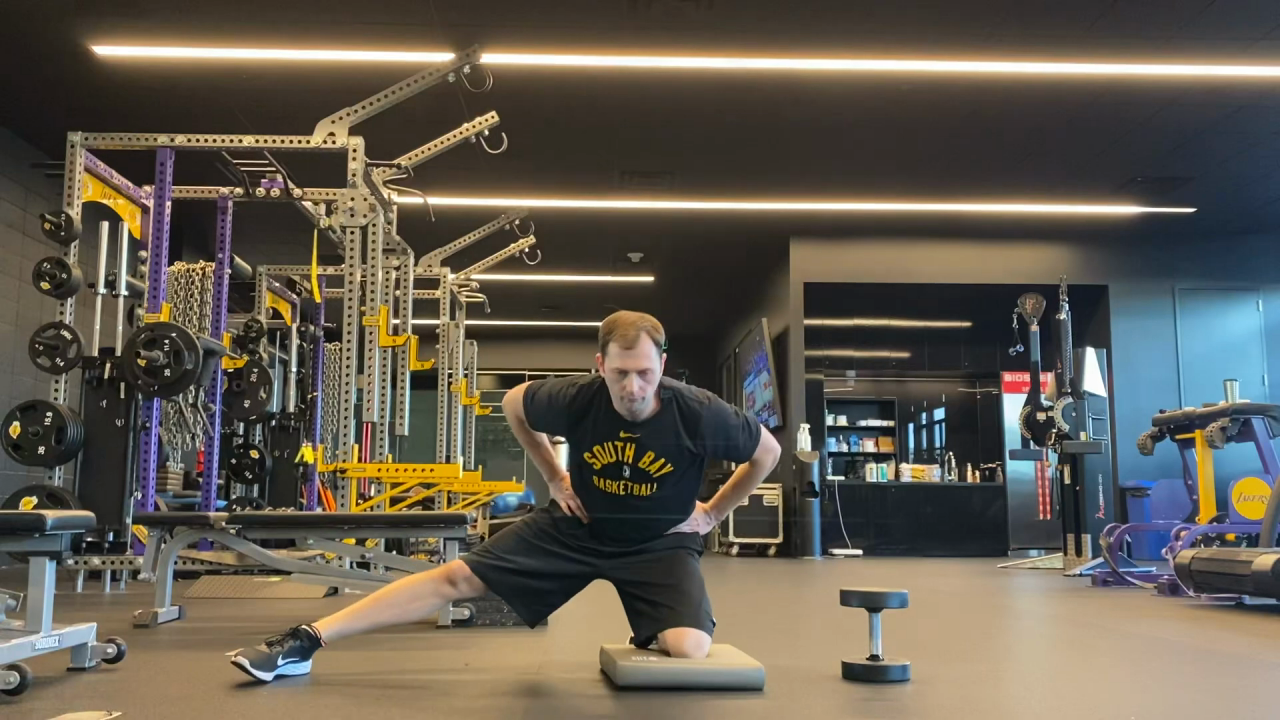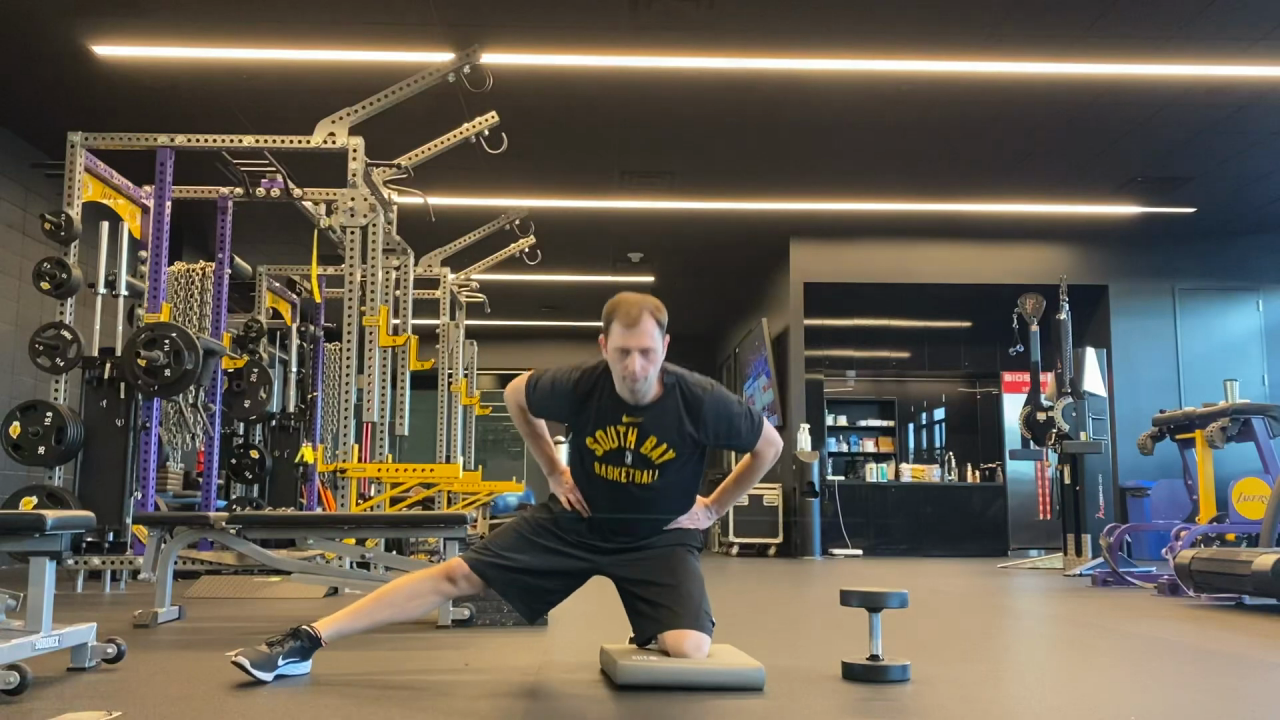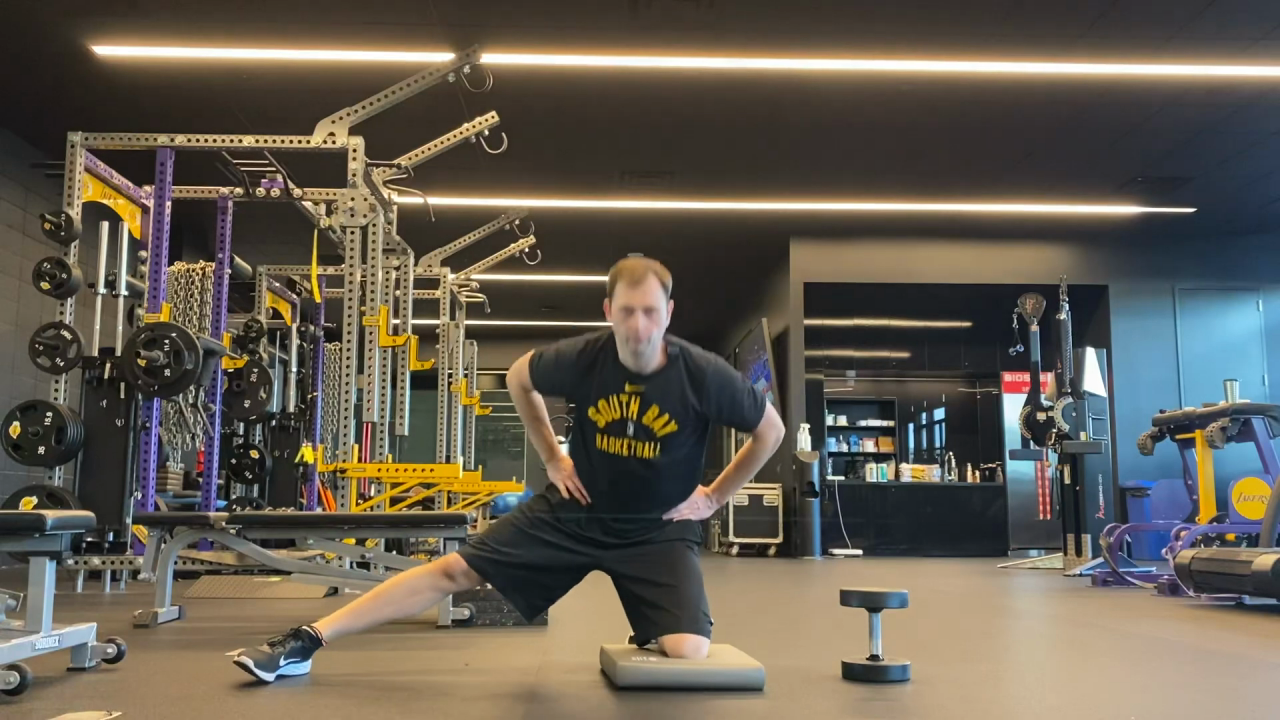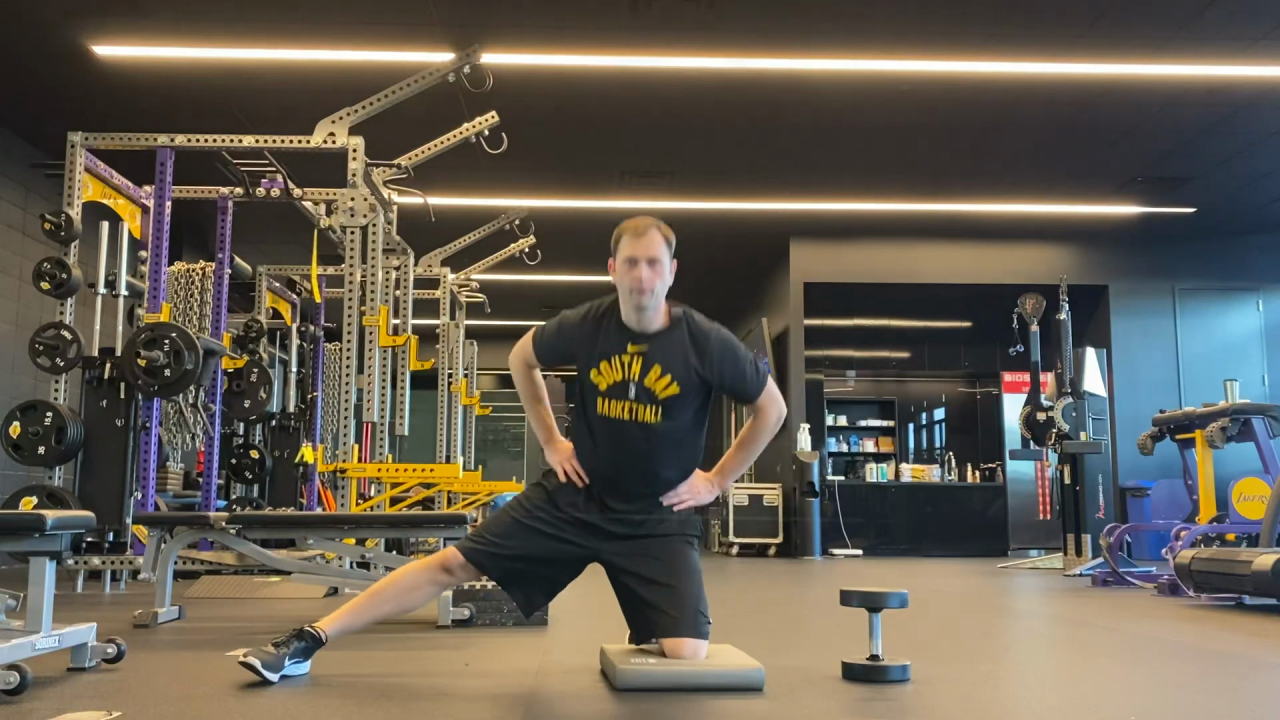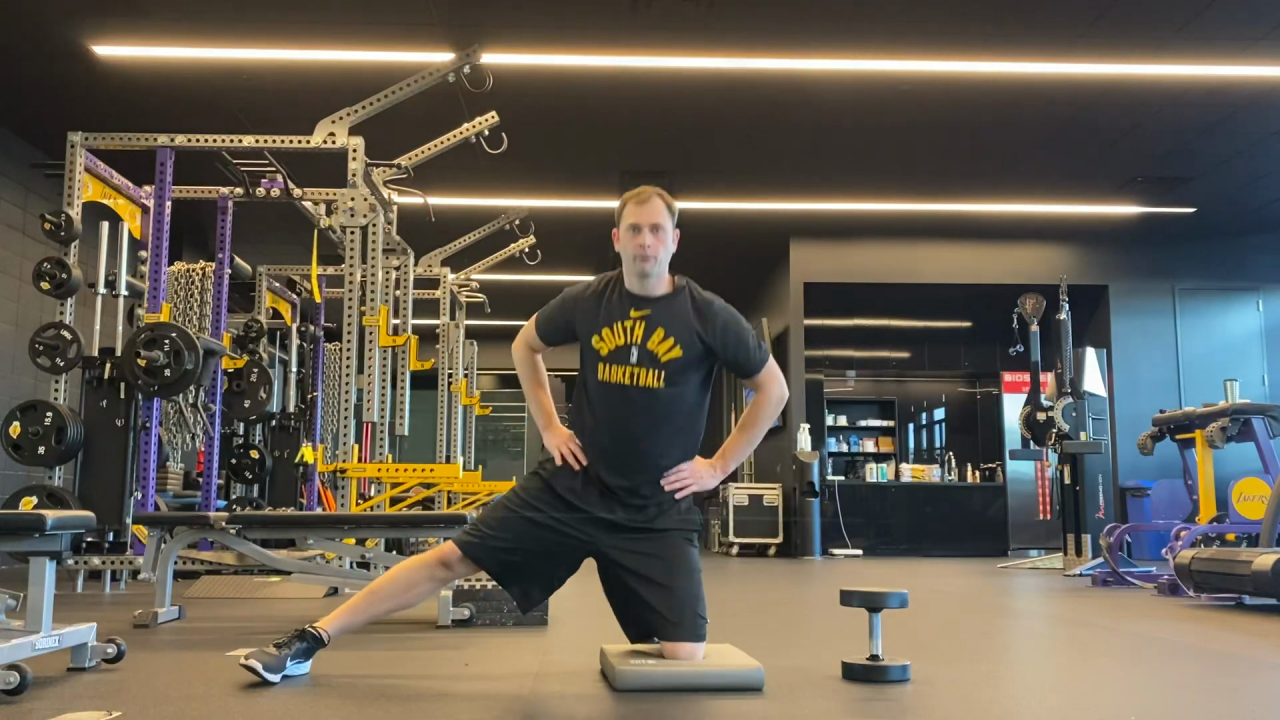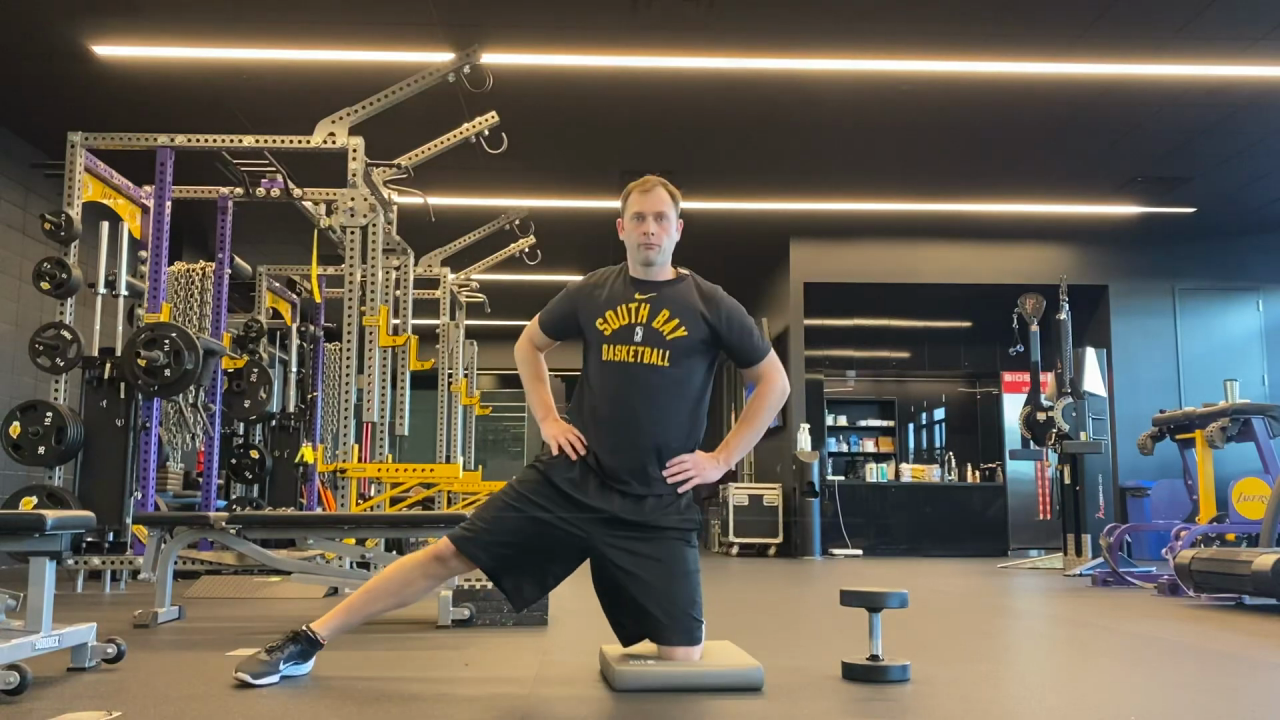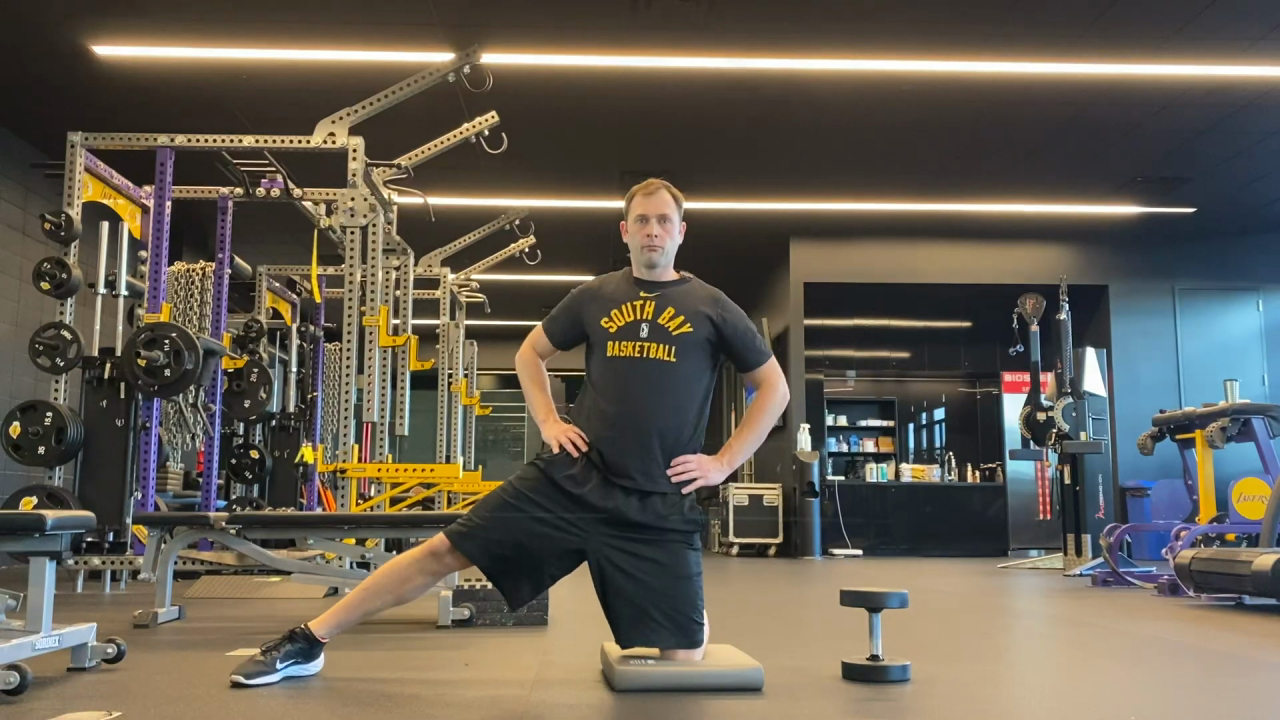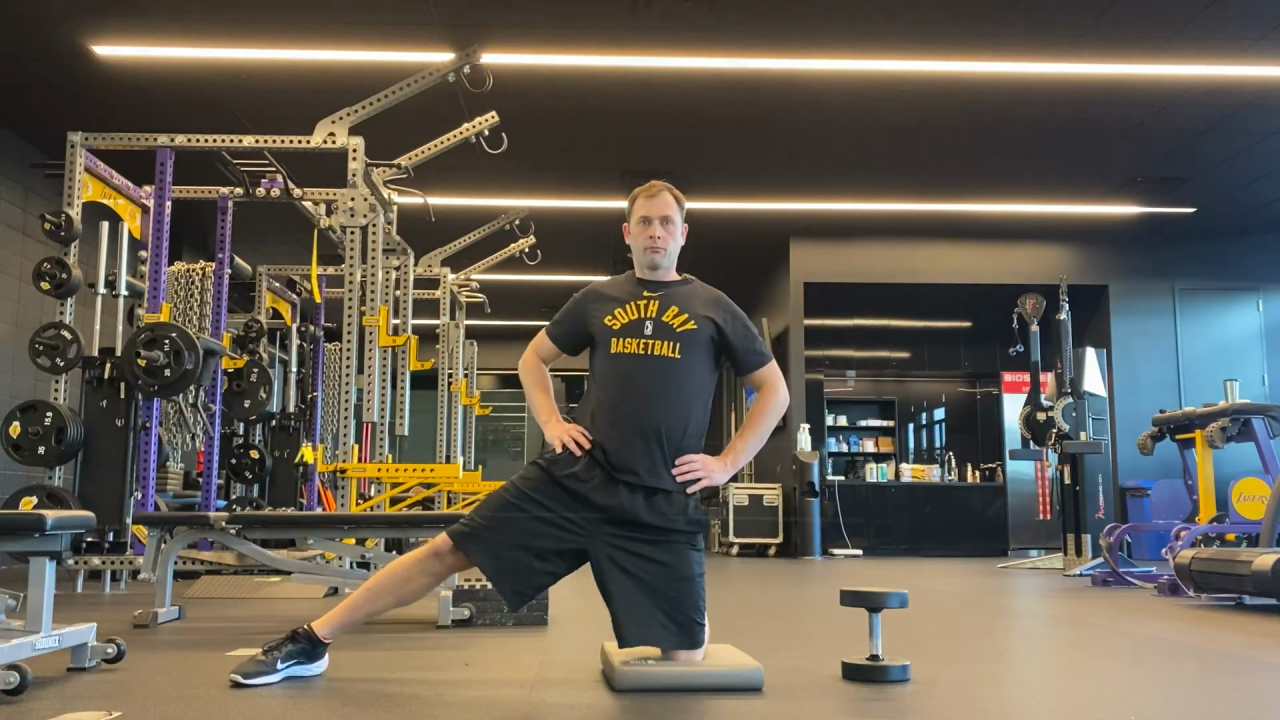
dt=0.1s
person 1, frame 1
left shoulder: (698, 414)
right shoulder: (573, 400)
left elbow: (767, 453)
right elbow: (513, 404)
left wrist: (712, 513)
right wrist: (555, 480)
left hip: (661, 541)
right hip: (577, 527)
left knee: (689, 652)
right knee: (454, 578)
left ankle: (650, 634)
right ankle: (303, 640)
person 1, frame 2
left shoulder: (700, 401)
right shoulder: (576, 387)
left elbow: (769, 446)
right elbow: (515, 395)
left wrist: (712, 508)
right wrist: (555, 473)
left hip: (661, 537)
right hip: (577, 522)
left knee: (689, 652)
right knee: (453, 576)
left ankle: (653, 631)
right ankle: (304, 641)
person 1, frame 3
left shoulder: (703, 374)
right shoulder: (580, 358)
left elbow: (771, 430)
right elbow: (518, 381)
left wrist: (714, 496)
right wrist: (553, 460)
left hip: (659, 528)
right hip: (577, 511)
left knee: (688, 653)
right knee: (453, 571)
left ankle: (651, 634)
right ankle: (306, 641)
person 1, frame 4
left shoulder: (706, 343)
right shoulder: (583, 326)
left elbow: (771, 408)
right elbow: (521, 359)
left wrist: (716, 481)
right wrist: (551, 442)
left hip: (658, 518)
right hip: (574, 497)
left knee: (687, 653)
right knee: (452, 564)
left ankle: (650, 630)
right ankle: (308, 640)
person 1, frame 5
left shoulder: (708, 315)
right shoulder: (589, 300)
left elbow: (773, 389)
right elbow: (524, 347)
left wrist: (718, 466)
right wrist: (549, 427)
left hip: (656, 506)
right hip: (572, 484)
left knee: (684, 654)
right knee: (451, 559)
left ankle: (677, 609)
right ankle: (312, 639)
person 1, frame 6
left shoulder: (710, 304)
right shoulder: (592, 291)
left elbow: (774, 383)
right elbow: (529, 345)
left wrist: (721, 460)
right wrist: (548, 420)
left hip: (656, 501)
right hip: (570, 477)
left knee: (682, 658)
right knee: (446, 556)
left ankle: (673, 617)
right ankle: (307, 641)
person 1, frame 7
left shoulder: (711, 305)
right shoulder: (596, 295)
left elbow: (774, 388)
right elbow: (529, 354)
left wrist: (724, 463)
right wrist: (548, 422)
left hip: (659, 499)
right hip: (571, 474)
left knee: (683, 658)
right knee: (444, 551)
left ankle: (690, 613)
right ankle: (307, 642)
person 1, frame 8
left shoulder: (714, 307)
right shoulder: (600, 297)
left elbow: (774, 390)
right elbow: (533, 359)
left wrist: (728, 464)
right wrist: (550, 422)
left hip: (662, 499)
right hip: (575, 474)
left knee: (684, 658)
right knee: (447, 552)
left ankle: (692, 613)
right ankle: (311, 642)
